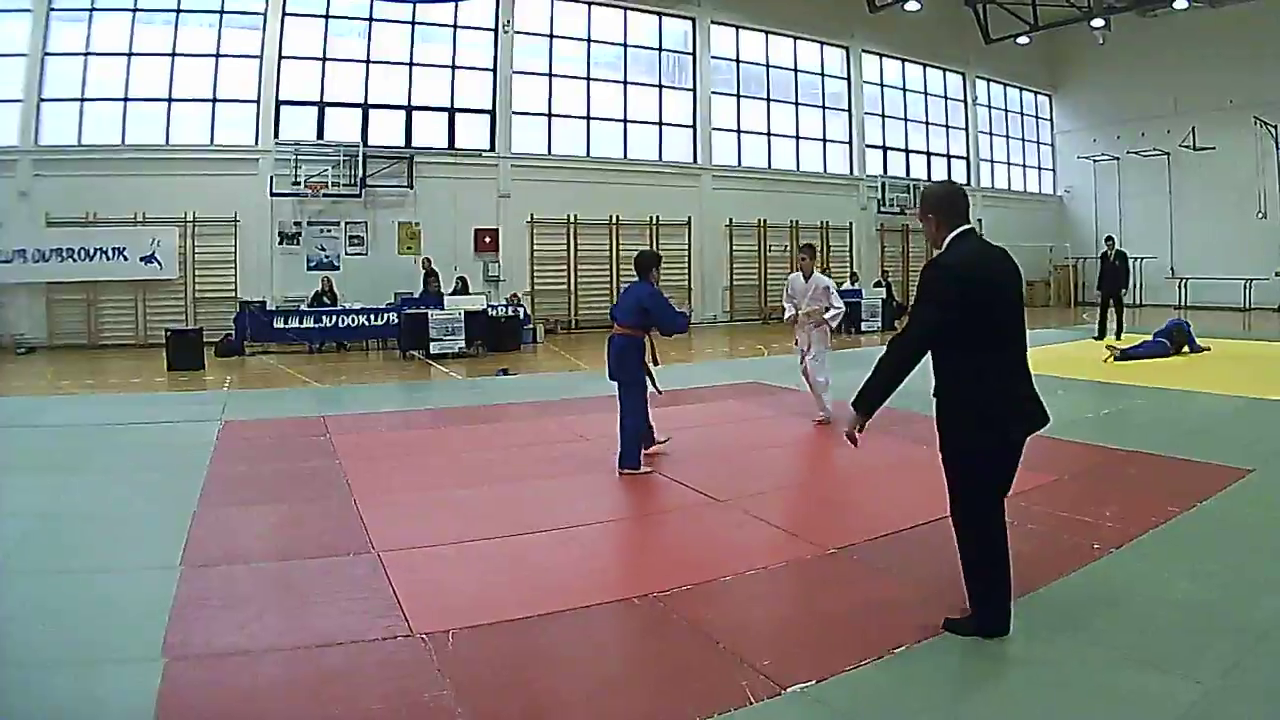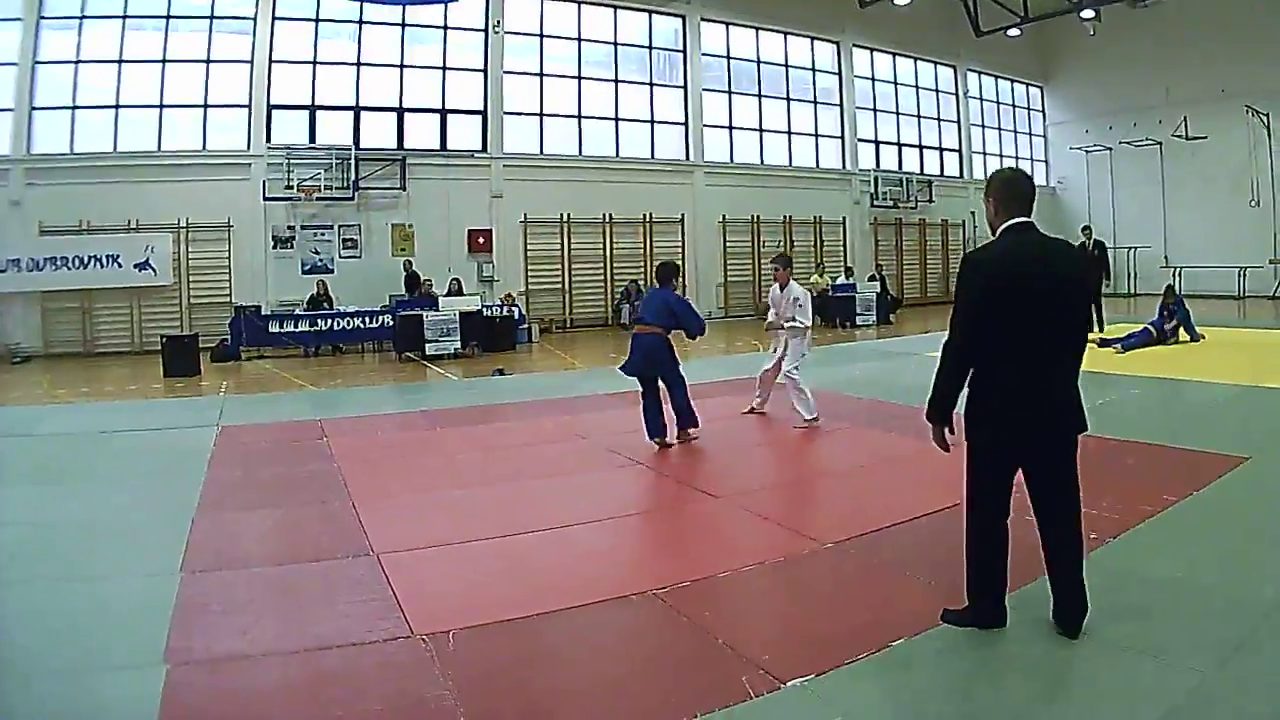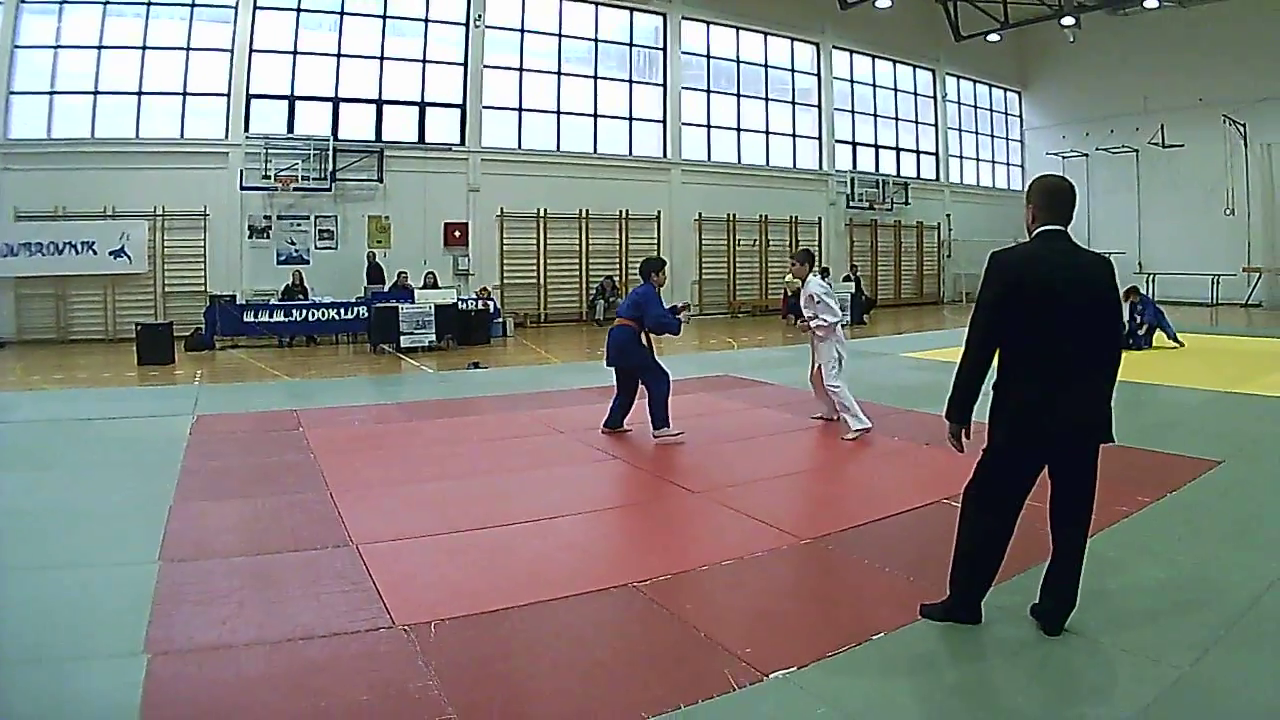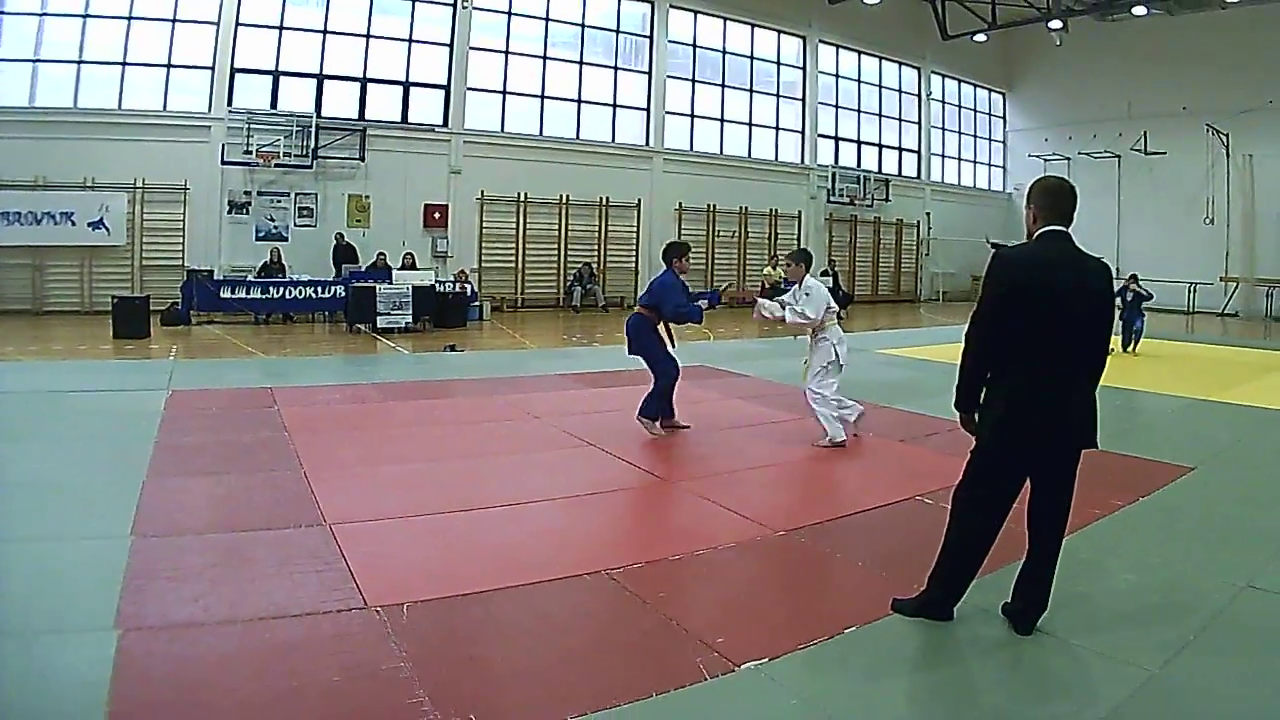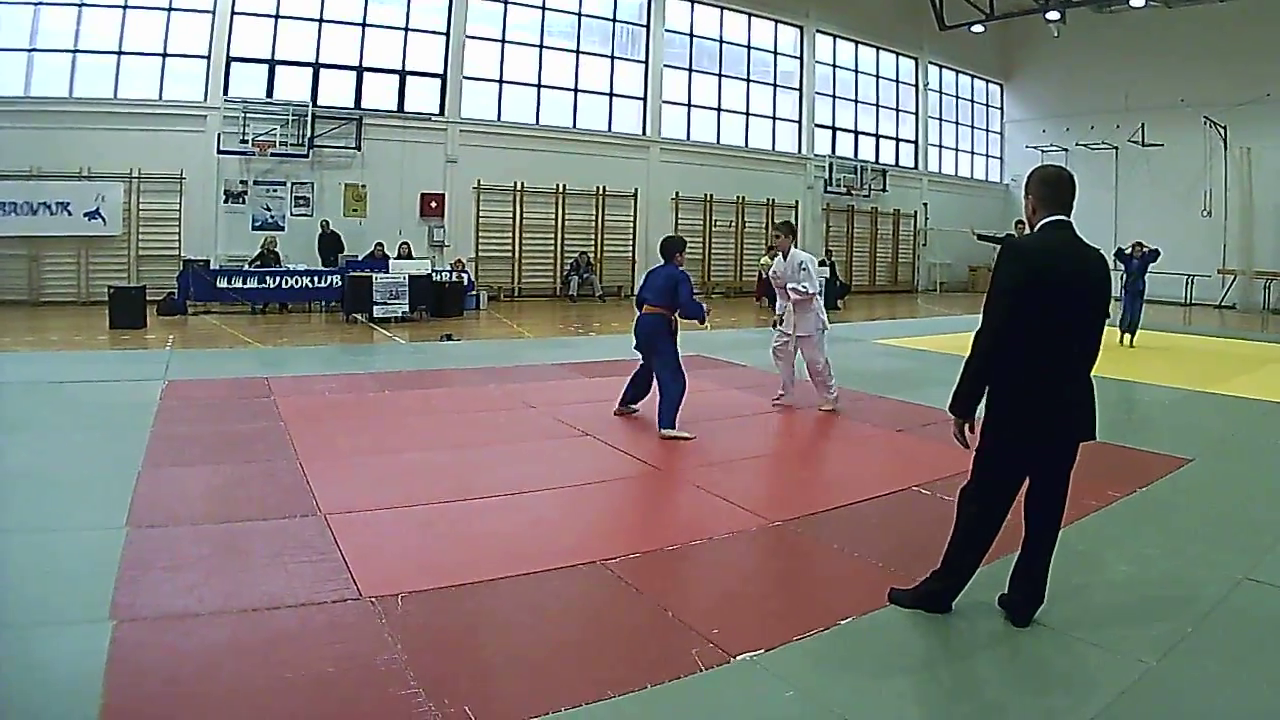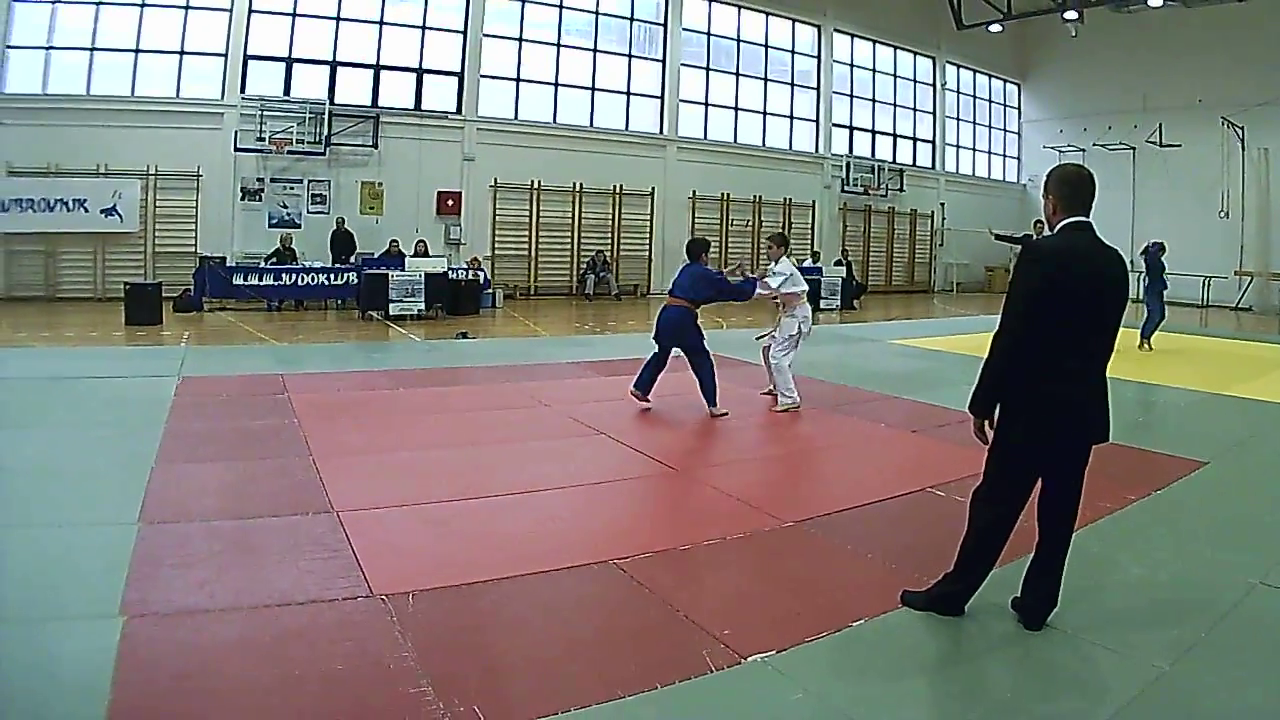
dt=0.5s
person 1, frame 1
left shoulder: (946, 269)
right shoulder: (1001, 259)
left elbow: (912, 343)
left wrist: (865, 404)
left hip: (972, 414)
right hip: (1010, 405)
left knee: (974, 512)
right knee: (988, 503)
left ankle: (989, 614)
right ankle: (995, 596)
person 1, frame 2
left shoulder: (983, 262)
right shoulder: (1068, 256)
left elbow: (961, 344)
right elbow: (1079, 330)
left wrist: (940, 409)
left hip: (999, 410)
right hip: (1057, 406)
left knee: (986, 510)
right knee: (1060, 507)
left ankle: (986, 607)
right ankle: (1069, 609)
person 1, frame 3
left shoulder: (1007, 264)
right shoulder: (1098, 269)
left elbow: (980, 344)
right elbow: (1110, 347)
left wrist: (959, 409)
left hip: (1022, 413)
right hip: (1082, 414)
left knee: (986, 505)
right knee: (1071, 515)
left ankle: (963, 601)
right ankle: (1054, 609)
person 1, frame 4
left shoulder: (1011, 263)
right shoulder: (1098, 273)
left elbow: (980, 339)
right elbow: (1098, 351)
left wrist: (967, 401)
left hip: (1013, 413)
right hip: (1070, 416)
left knee: (977, 506)
right knee: (1049, 516)
left ankle: (938, 597)
right ankle: (1027, 608)
person 1, frame 5
left shoulder: (1021, 253)
right shoulder: (1095, 261)
left elbow: (992, 337)
right elbow: (1092, 339)
left wrist: (963, 404)
left hip: (1020, 406)
right hip: (1071, 406)
left knee: (983, 501)
right knee: (1046, 509)
left ankle: (940, 590)
right ankle: (1023, 601)
person 1, frame 6
left shoulder: (1042, 254)
right shoulder: (1114, 262)
left elbow: (1011, 337)
right elbow: (1104, 339)
left wrist: (983, 403)
left hip: (1033, 408)
right hip: (1084, 408)
left knee: (995, 503)
right knee: (1059, 511)
left ankle: (952, 592)
right ankle: (1037, 603)
person 2, frame 1
left shoulder: (629, 290)
right shoulder: (651, 294)
left elbow: (616, 313)
right elbow: (670, 325)
right wrist: (684, 316)
left hip: (619, 344)
right hip: (630, 348)
left knee: (637, 398)
right knee: (633, 404)
left ankle: (646, 440)
right ankle: (628, 463)
person 2, frame 2
left shoulder: (649, 297)
right shoulder: (676, 300)
right elbow: (696, 327)
right wrist: (697, 326)
left hip: (639, 344)
right hip: (657, 345)
left knee: (650, 390)
right knee: (677, 386)
left ankle: (658, 434)
right ankle: (684, 429)
person 2, frame 3
left shoulder: (641, 291)
right shoulder: (650, 294)
left elbow: (652, 315)
right elbow: (656, 323)
left wrist: (676, 309)
right wrist: (678, 320)
left hip: (619, 338)
right hip: (628, 340)
left knee: (627, 384)
right knee: (658, 379)
left ankle: (612, 424)
right ankle: (660, 428)
person 2, frame 4
left shoulder: (671, 280)
right shoulder: (669, 282)
left elbow: (686, 300)
right elbow: (675, 312)
right wrist: (699, 308)
left hip: (643, 326)
right hip: (642, 327)
left knee: (667, 369)
right knee: (668, 370)
left ankle: (667, 417)
right ankle: (648, 415)
person 2, frame 5
left shoulder: (653, 273)
right shoulder: (680, 276)
left elbow: (639, 300)
right elbow: (687, 309)
right wrist: (702, 311)
left hip: (643, 322)
right hip: (660, 327)
left knee: (649, 367)
right knee: (672, 376)
left ankle: (624, 404)
right ankle: (666, 427)
person 2, frame 6
left shoulder: (686, 270)
right shoulder: (707, 275)
right elbow: (733, 292)
left wrist: (725, 273)
right wrist: (750, 281)
left hip: (666, 315)
right hip: (682, 318)
left knee: (661, 355)
right knee: (701, 361)
left ankle: (640, 388)
right ankle: (713, 406)
person 3, frame 1
left shoulder: (824, 282)
right shoulder: (792, 280)
left elbow: (839, 308)
right elbow: (787, 301)
left wrist: (825, 319)
right wrist: (790, 314)
left hip: (818, 329)
right hip: (801, 328)
left knee: (816, 371)
right knee: (806, 370)
left ankle: (824, 410)
right ankle: (820, 405)
person 3, frame 2
left shoulder: (798, 293)
right shoulder: (775, 290)
left elbow: (805, 323)
left wrist: (781, 325)
right wrist: (771, 322)
left hip: (797, 337)
right hip: (781, 336)
left knee: (789, 373)
right knee: (768, 371)
left ankle: (810, 415)
right ankle: (759, 404)
person 3, frame 3
left shoulder: (816, 289)
right shoulder: (807, 287)
left elbow: (834, 318)
left wrist: (811, 326)
right wrist: (806, 323)
left hip: (829, 339)
right hip: (820, 339)
left knee: (833, 383)
right knee: (817, 379)
left ankle: (859, 424)
right ankle: (831, 412)
person 3, frame 4
left shoulder: (813, 288)
right shoulder: (798, 289)
left elbow: (810, 317)
right elbow: (780, 308)
left wrist: (788, 310)
right wrist: (757, 303)
left hip: (829, 343)
right hip: (820, 341)
left knee: (816, 390)
left ankle: (836, 435)
right ankle: (851, 412)
person 3, frame 5
left shoulder: (804, 260)
right shoulder: (778, 261)
left elbow: (811, 290)
left wrist: (788, 288)
right wrist: (779, 313)
left hip: (809, 311)
right hip: (792, 311)
left knee: (814, 357)
right knee: (780, 348)
left ankle: (830, 397)
right ankle: (785, 390)
person 3, frame 6
left shoulder: (785, 269)
right shoulder: (777, 266)
left elbow: (767, 288)
right elbow: (764, 284)
right wrist: (756, 279)
left hip: (796, 317)
right hip: (788, 314)
left knee: (778, 356)
right knee: (768, 348)
left ankle: (790, 400)
right ankle: (776, 386)
